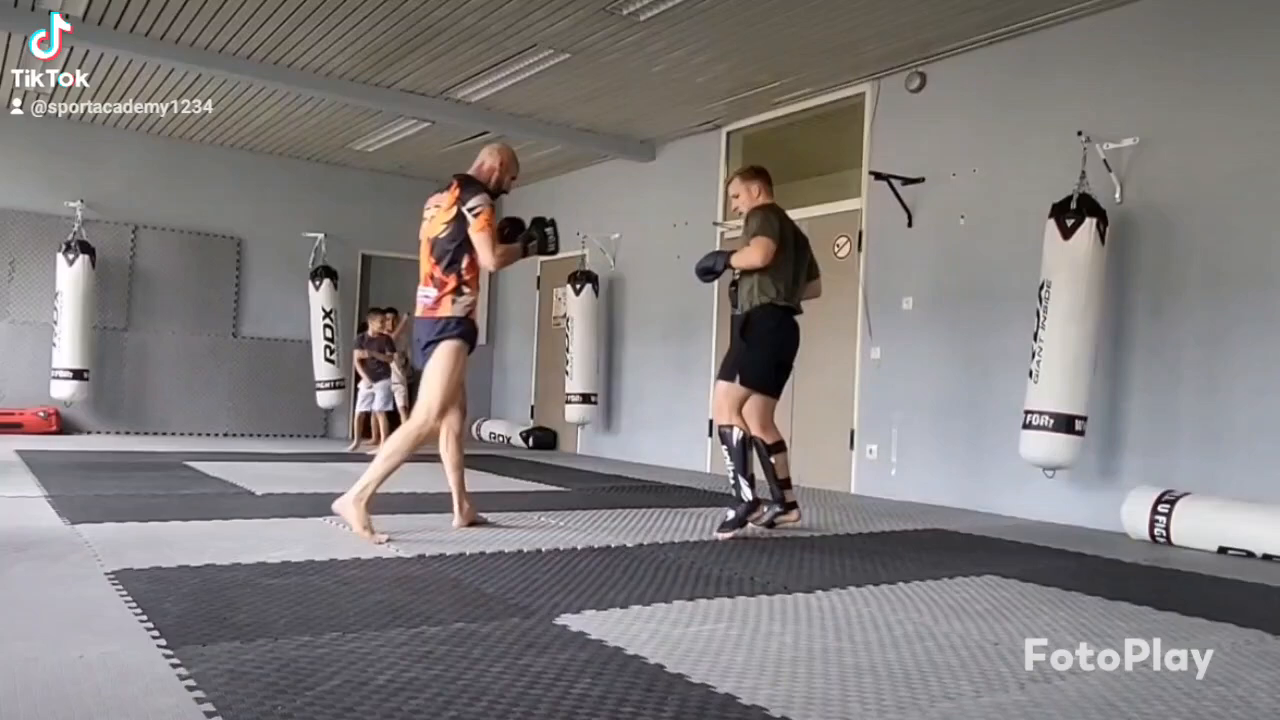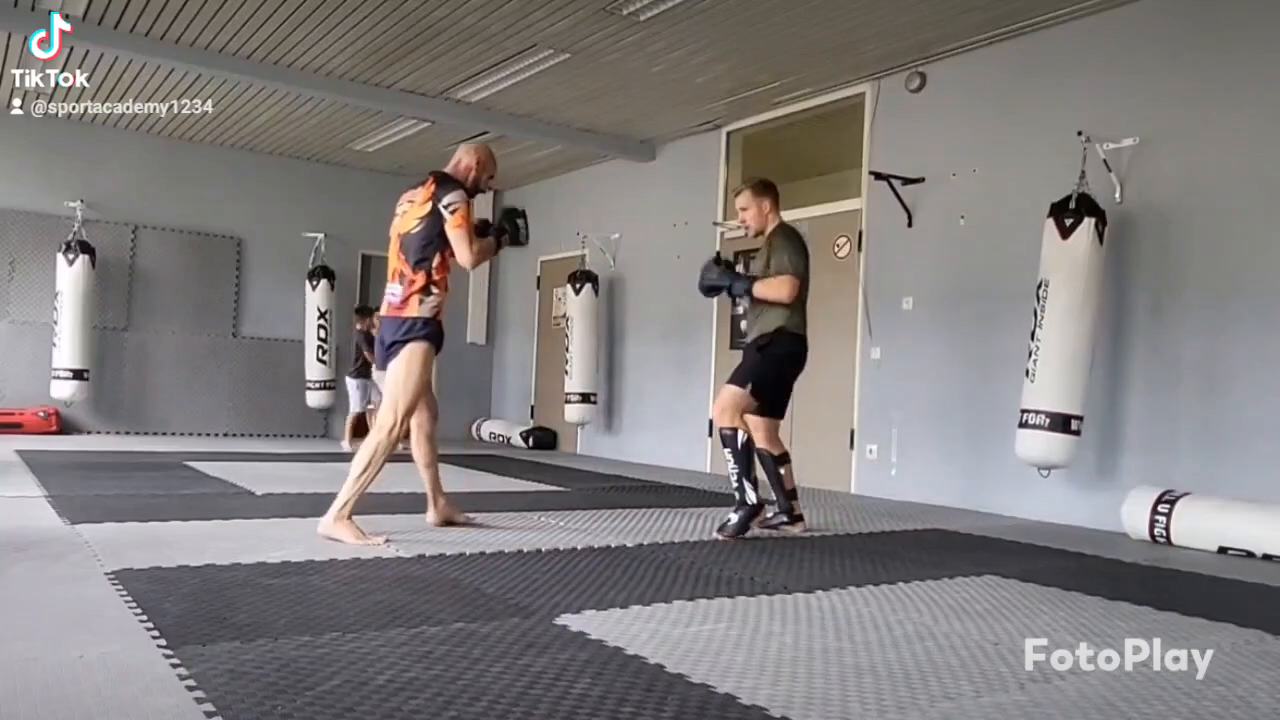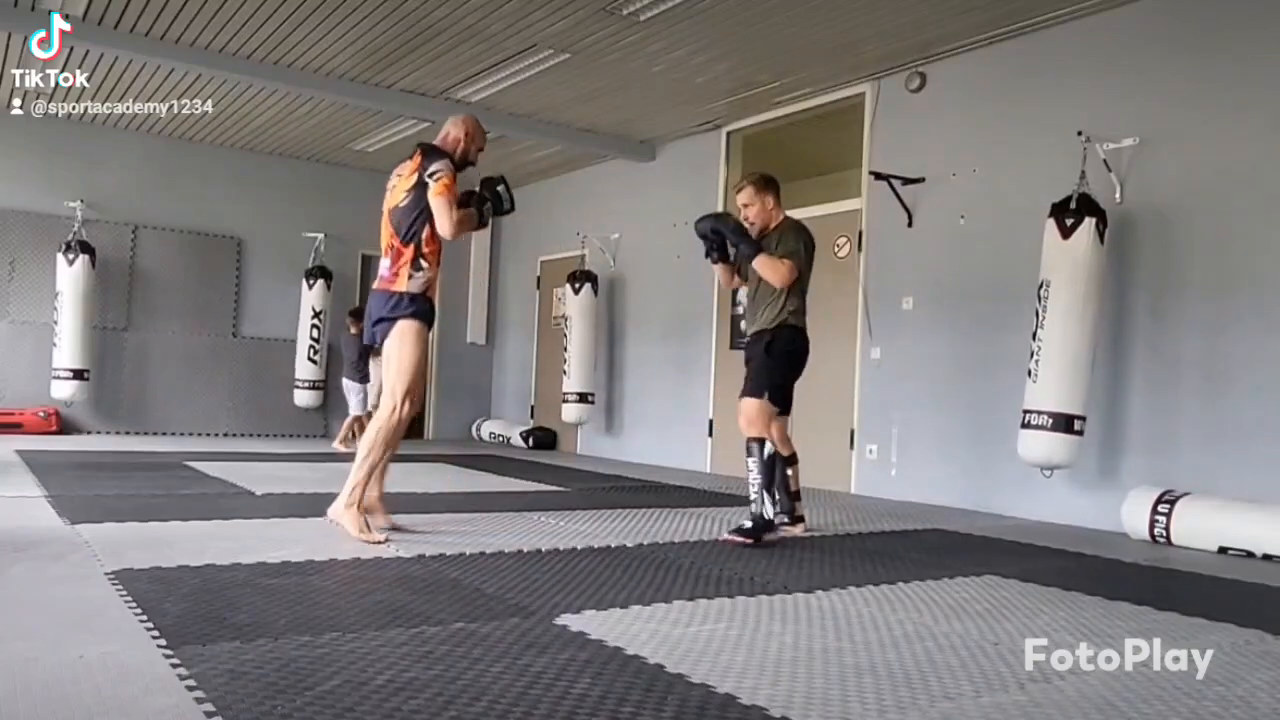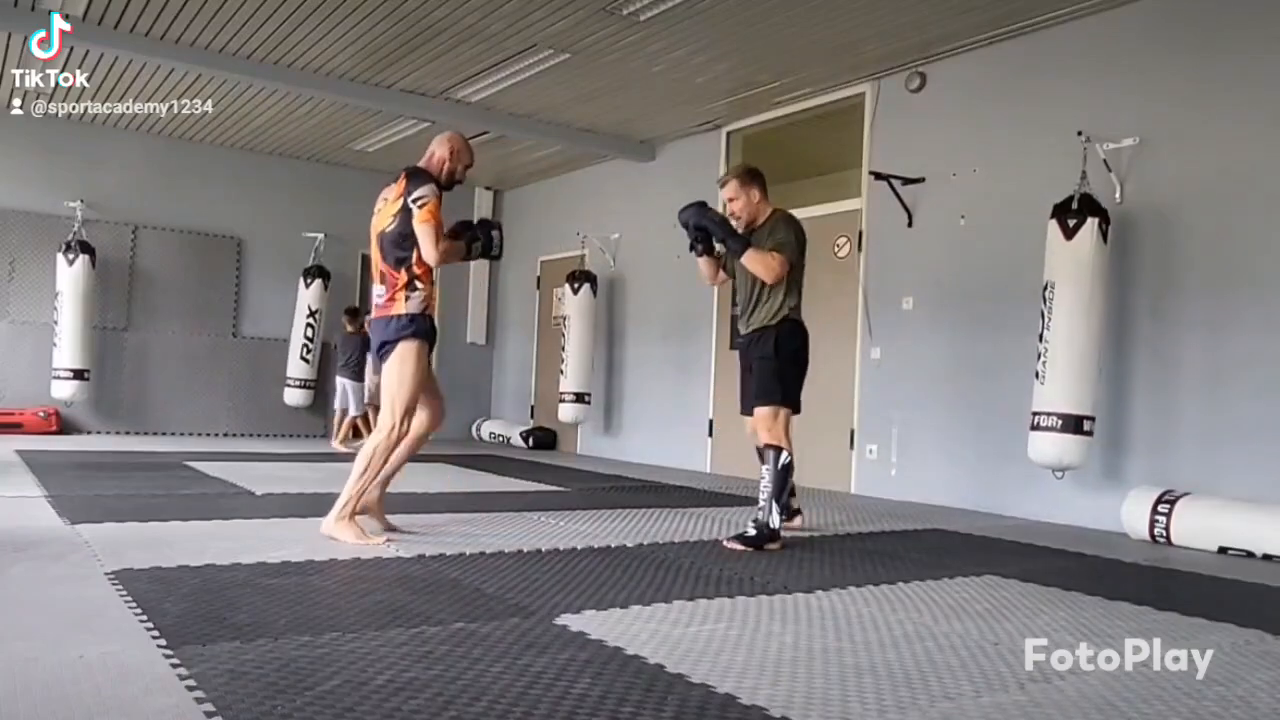
dt=0.2s
person 1, frame 1
left shoulder: (439, 199)
right shoulder: (476, 198)
right elbow: (491, 261)
left wrist: (498, 236)
right wrist: (527, 244)
left hip: (430, 319)
right hip: (449, 323)
left knee: (454, 417)
right knee: (427, 419)
left ankle: (463, 508)
right ankle: (355, 500)
person 1, frame 2
left shoulder: (418, 195)
right shoulder: (454, 194)
right elbow: (467, 258)
left wrist: (476, 236)
right wrist: (496, 239)
left hip: (396, 320)
right hip: (414, 324)
left knee: (425, 413)
right knee: (394, 422)
left ankle: (438, 504)
right ankle: (338, 514)
person 1, frame 3
left shoulder: (407, 169)
right shoulder: (438, 165)
right elbow: (449, 228)
left wrist: (463, 206)
right wrist: (482, 208)
left hip: (389, 296)
right hip: (404, 299)
left knee: (405, 403)
right knee: (397, 405)
left ankle: (371, 494)
right ankle: (347, 502)
person 1, frame 4
left shoulder: (395, 192)
right shoulder: (423, 188)
right elbow: (434, 256)
left wrist: (454, 242)
right wrist: (470, 244)
left hip: (393, 318)
right hip: (405, 319)
left knee: (431, 409)
right knee: (395, 423)
left ankle: (371, 493)
right ankle: (341, 514)
person 2, frame 1
left shoulder: (764, 214)
right shoulder: (792, 230)
left elbow: (761, 254)
right elbow: (813, 287)
left wrist: (724, 260)
left hip: (763, 327)
right hip: (780, 328)
left knee: (725, 405)
right knee: (757, 418)
left ankle: (745, 501)
right ankle: (784, 502)
person 2, frame 2
left shoulder: (785, 238)
right shoulder: (769, 246)
left elbow: (786, 291)
left wrist: (740, 282)
right wrist: (731, 282)
left hip: (779, 345)
right hip: (767, 346)
left knee: (725, 408)
right knee: (761, 430)
left ankle: (747, 504)
right ankle: (790, 512)
person 2, frame 3
left shoulder: (794, 232)
right shoulder: (759, 241)
left elbow: (782, 276)
right elbow: (730, 281)
left wrist: (744, 243)
right wrist: (717, 250)
left hip: (781, 339)
right hip: (760, 341)
left knee: (752, 418)
right knee: (774, 429)
left ankle: (763, 518)
right ankle: (791, 514)
person 2, frame 4
left shoulder: (784, 225)
right shoulder: (748, 235)
left elbow: (772, 270)
right elbow: (713, 277)
left wrist: (728, 236)
right wrist: (702, 242)
left hip: (781, 337)
right hip: (753, 339)
left knee: (770, 427)
right knee: (762, 430)
left ankle: (769, 526)
right ankle: (785, 507)
